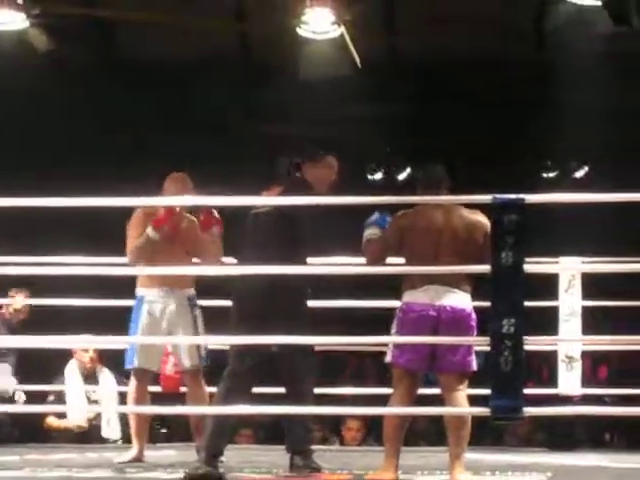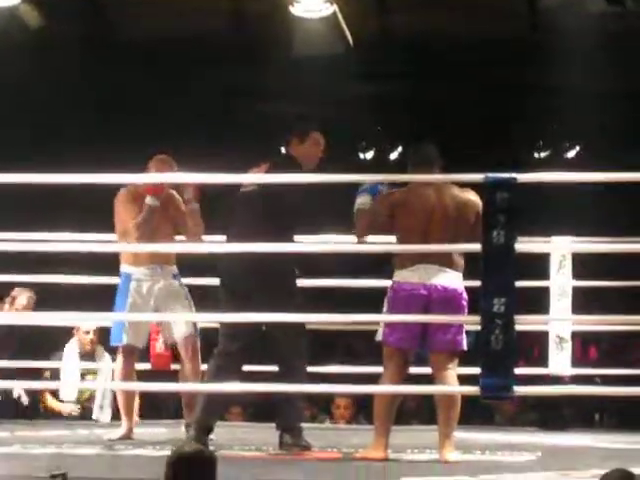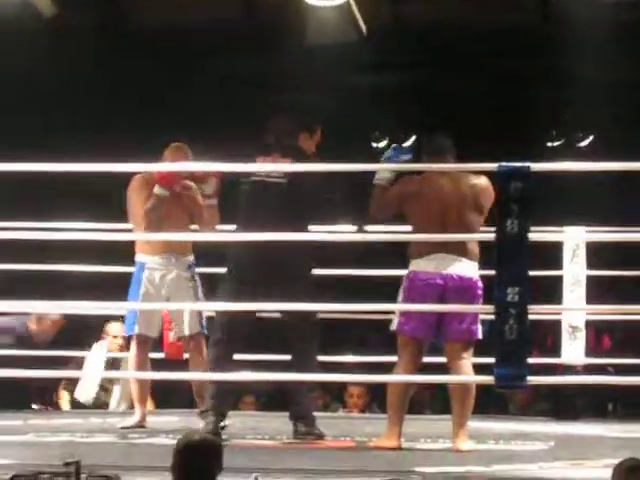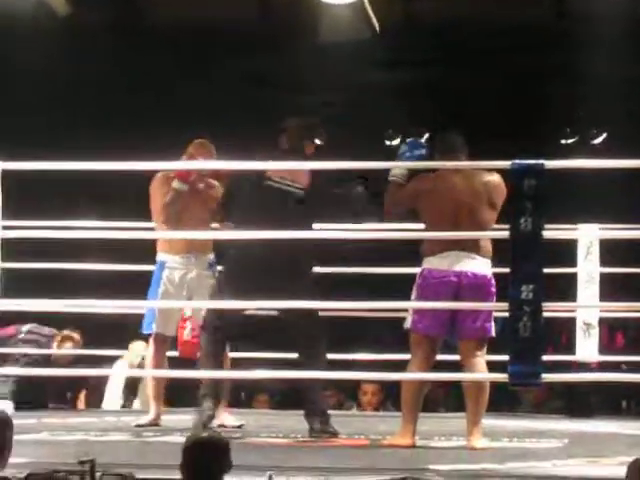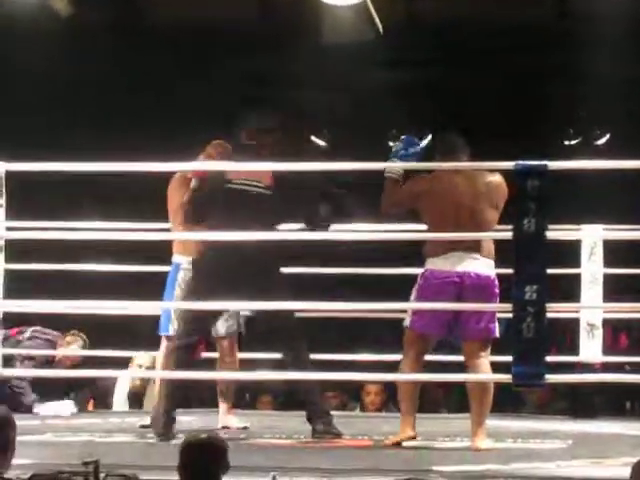
dt=0.2s
person 1, frame 1
left shoulder: (269, 195)
right shoulder: (299, 196)
right elbow: (310, 242)
left hip: (249, 291)
right hip: (282, 293)
left knee: (238, 373)
right knee: (298, 373)
person 1, frame 2
left shoulder: (256, 173)
right shoulder: (287, 177)
right elbow: (299, 220)
left hip: (236, 269)
right hip: (270, 271)
left knee: (228, 352)
right knee: (291, 351)
left ankle: (200, 430)
right ankle: (290, 432)
person 1, frame 3
left shoulder: (253, 164)
right shoulder: (304, 170)
left elbow: (242, 213)
right elbow: (319, 211)
left hip: (247, 259)
right hip: (287, 263)
left knee: (227, 335)
right knee: (303, 340)
left ankle: (215, 412)
right ankle: (303, 420)
person 1, frame 4
left shoulder: (256, 166)
right shoulder: (315, 175)
left elbow: (227, 207)
left hip: (245, 261)
right hip: (289, 267)
left knee: (214, 329)
right knee: (311, 340)
left ankle: (207, 400)
right ankle: (318, 418)
person 1, frame 5
left shoulder: (218, 166)
left elbow: (193, 213)
left hip: (216, 262)
right hip: (259, 267)
left knee: (185, 338)
right knee: (292, 341)
left ankle: (163, 418)
right ankle: (319, 419)
person 2, frame 1
left shoulder: (406, 219)
right shoulder: (477, 221)
left elbow: (373, 258)
right elbow: (487, 265)
left wrist: (372, 230)
left hip: (417, 304)
right hip: (458, 306)
left knee: (403, 387)
right knee: (456, 388)
person 2, frame 2
left shoulder: (397, 197)
right shoulder: (468, 200)
left elbow: (362, 231)
right elbow: (475, 240)
left wrist: (364, 199)
left hip: (409, 283)
right hip: (449, 284)
left knee: (393, 366)
right knee: (445, 367)
left ankle: (379, 444)
right ankle: (446, 446)
person 2, frame 3
left shoulder: (412, 186)
right shoulder: (482, 186)
left elbow: (376, 210)
left wrist: (385, 172)
left hip: (424, 272)
right hip: (465, 274)
left knee: (408, 355)
right knee: (460, 357)
left ankle: (392, 433)
right ankle: (460, 435)
person 2, frame 4
left shoulder: (425, 183)
right shoulder: (494, 182)
left elbow: (390, 206)
left wrist: (399, 168)
left hip: (438, 270)
right hip: (478, 271)
left knee: (421, 353)
right knee: (474, 355)
left ankle: (407, 431)
right ankle: (475, 433)
person 2, frame 5
left shoulder: (425, 184)
right shoulder: (496, 182)
left elbow: (389, 204)
left wrist: (395, 165)
left hip: (440, 271)
right hip: (481, 271)
left knee: (414, 349)
right knee: (478, 356)
left ankle: (407, 424)
right ankle: (479, 434)
person 3, frame 1
left shoulder: (191, 221)
right shoulder: (143, 216)
left elbow: (213, 262)
right elbow: (133, 257)
left wrist: (213, 231)
right wrist: (156, 228)
left hip: (183, 300)
right hip: (150, 301)
left knee: (193, 374)
right knee: (139, 373)
left ankle: (200, 442)
right ankle: (138, 446)
person 3, frame 2
left shoulder: (172, 198)
right shoulder: (128, 195)
left elbow: (195, 237)
right elbow: (138, 233)
left wrist: (190, 199)
right wrist: (153, 198)
left hip: (168, 277)
right hip: (136, 279)
left knee: (190, 345)
right knee: (126, 350)
left ankle: (191, 417)
right ankle: (127, 424)
person 3, frame 3
left shoulder: (189, 188)
right shoulder: (142, 182)
left elbow: (209, 228)
right elbow: (147, 222)
left wrist: (209, 192)
right wrist: (163, 186)
left hip: (183, 268)
right hip: (150, 267)
left knee: (196, 340)
right knee: (140, 340)
left ankle: (204, 409)
right ankle: (140, 412)
person 3, frame 4
left shoulder: (213, 187)
right shoulder: (164, 180)
right elbow: (166, 218)
right wrist: (182, 181)
left hip: (204, 266)
right hip: (170, 266)
right knee: (158, 339)
right ankle: (155, 410)
person 3, frame 5
right shoulder: (182, 181)
right elbow: (182, 219)
right wrist: (199, 181)
right hip: (185, 267)
left knee: (227, 340)
right knee: (170, 340)
left ankle: (226, 411)
